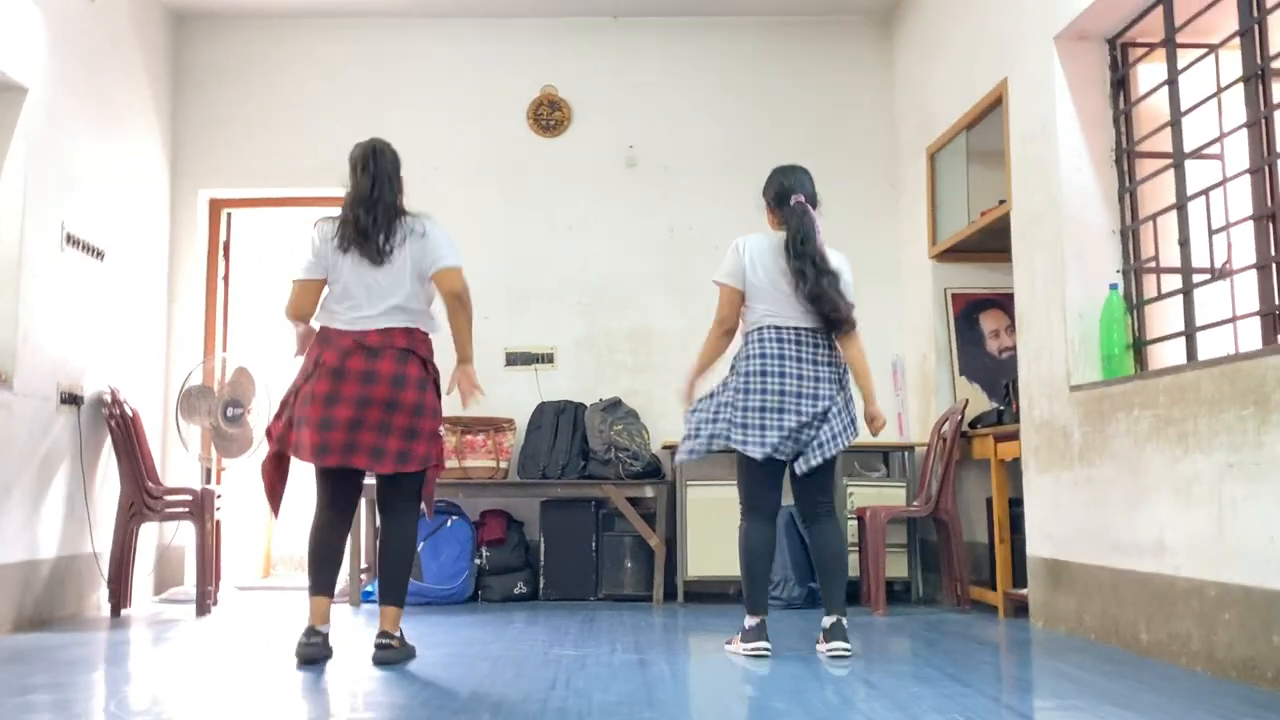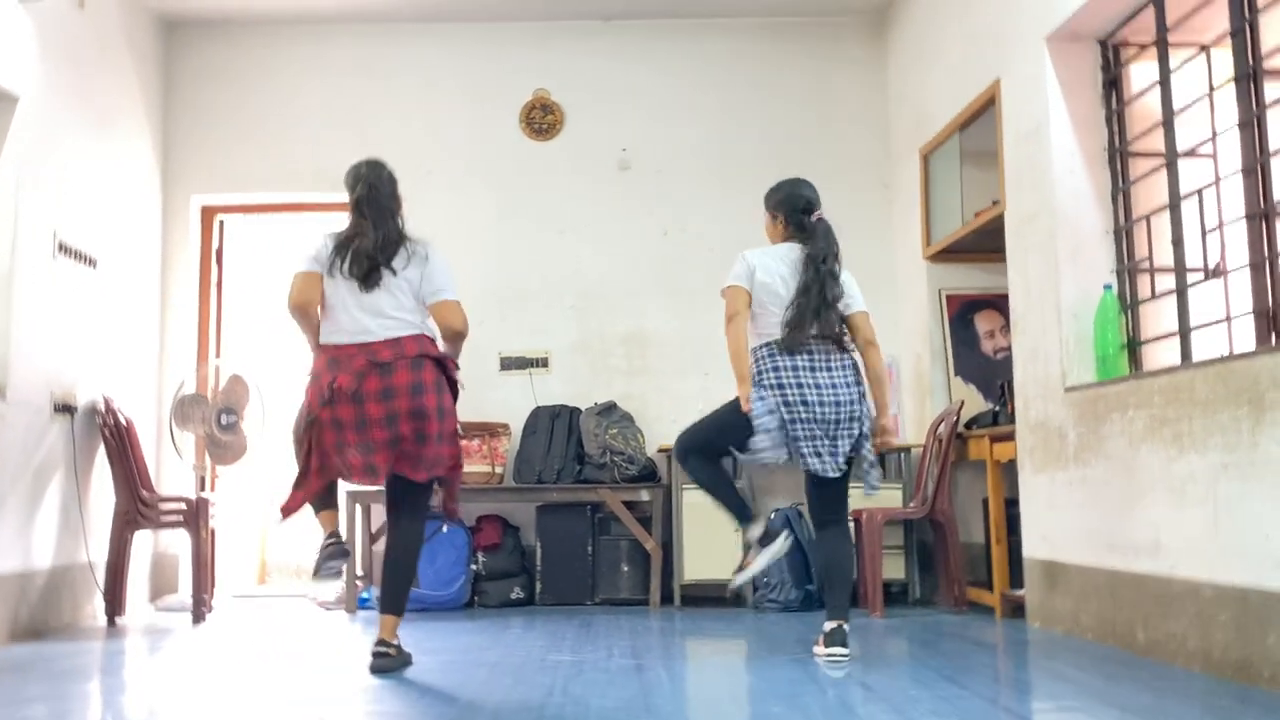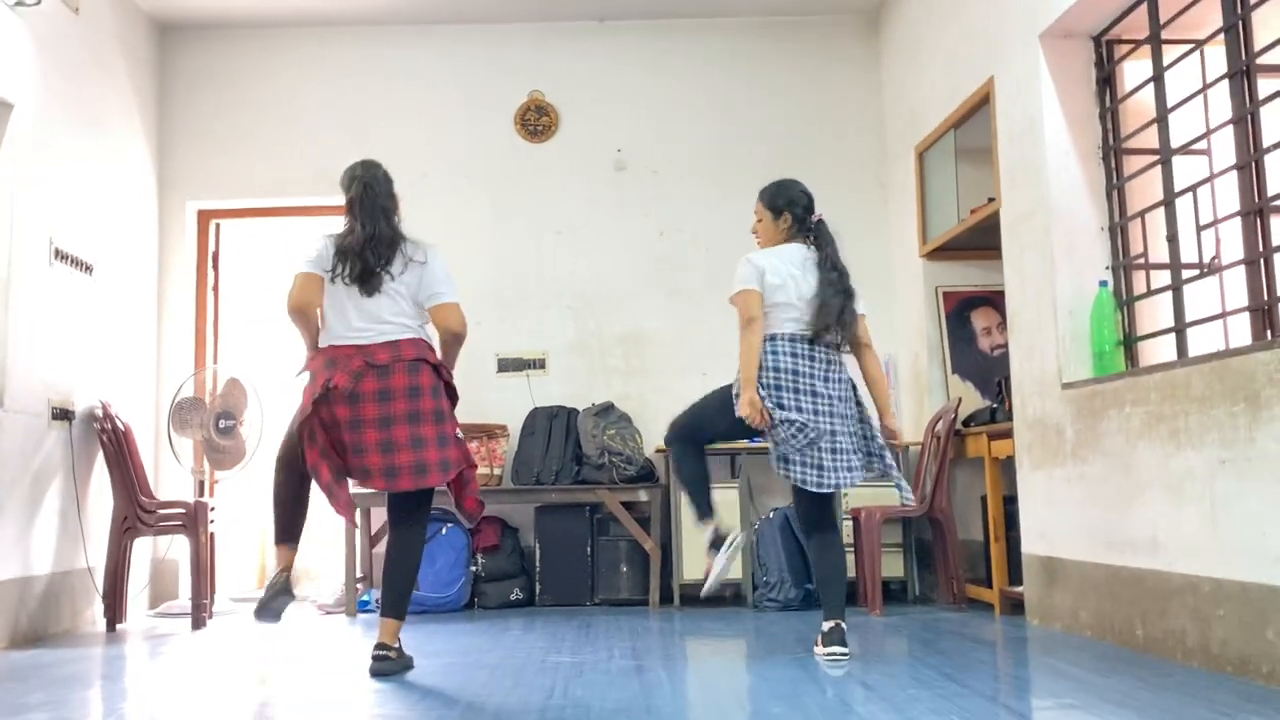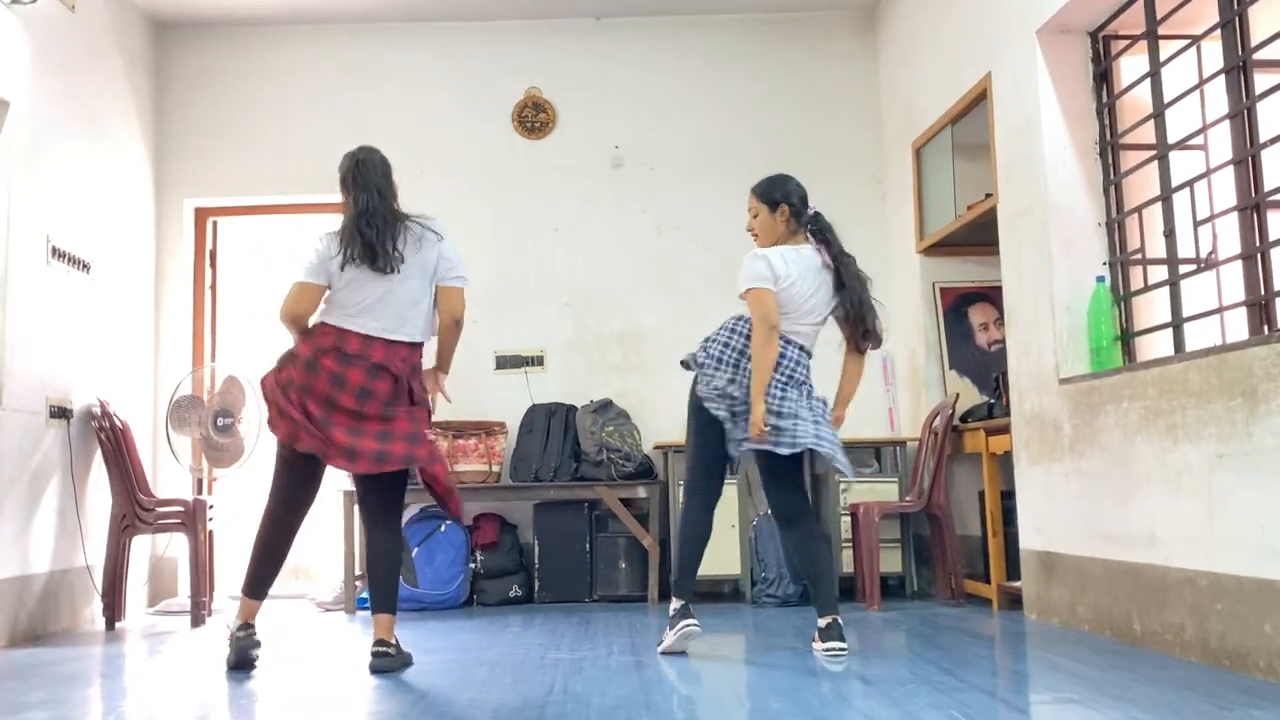
dt=0.2s
person 1, frame 1
left shoulder: (326, 234)
right shoulder: (423, 232)
left elbow: (299, 311)
right elbow: (455, 292)
left wrist: (304, 337)
right wrist: (464, 362)
left hip: (338, 372)
right hip: (403, 371)
left knee: (334, 506)
right knee: (399, 509)
left ankle: (316, 629)
right ankle: (389, 634)
person 1, frame 2
left shoulder: (328, 250)
right shoulder: (422, 256)
left elbow: (300, 303)
right elbow: (455, 325)
left wrist: (320, 343)
right wrist: (449, 358)
left hip: (345, 378)
right hip: (413, 379)
left knee: (317, 457)
right knee: (408, 513)
left ankle: (331, 536)
right ankle: (387, 640)
person 1, frame 3
left shoulder: (326, 253)
right shoulder: (421, 257)
left elbow: (300, 304)
right elbow: (454, 327)
left wrist: (317, 347)
right wrist: (444, 367)
left hip: (343, 382)
right hip: (409, 382)
left knee: (293, 460)
right knee: (408, 518)
left ankle: (282, 574)
right ankle: (388, 644)
person 1, frame 4
left shoulder: (334, 243)
right shoulder: (432, 240)
left elbow: (294, 312)
right elbow: (453, 314)
left wrist: (307, 347)
right wrist: (437, 371)
left hip: (322, 371)
right hip: (386, 384)
left knee: (285, 503)
right knee: (382, 516)
left ankle: (244, 627)
right ankle: (385, 641)
person 2, frame 1
left shoulder: (745, 249)
right shoulder: (830, 259)
left elbow: (725, 326)
right elbow: (847, 333)
left wrist: (696, 375)
right wrist: (870, 402)
left hip: (762, 379)
right hip: (821, 385)
left knee: (758, 510)
right knee: (820, 510)
left ankle: (756, 626)
right ankle: (835, 625)
person 2, frame 2
left shoulder: (753, 261)
right shoulder: (835, 271)
left elbow: (736, 320)
right elbow: (866, 342)
left wrist: (746, 390)
right wrist: (882, 411)
left hip: (778, 386)
right hip: (837, 391)
left knee: (691, 446)
right knee: (830, 517)
left ankle: (760, 532)
right ankle: (836, 628)
person 2, frame 3
left shoulder: (758, 263)
right shoulder: (833, 271)
left elbow: (752, 326)
right elbow: (864, 347)
left wrist: (747, 391)
right wrist: (887, 413)
left hip: (776, 382)
right hip: (828, 392)
left knee: (682, 435)
right knee: (819, 520)
left ankle: (714, 535)
right ankle: (834, 626)
person 2, frame 4
left shoulder: (764, 260)
right shoulder: (836, 269)
left elbow: (764, 330)
right elbow: (859, 343)
left wrist: (755, 400)
right wrist: (838, 412)
left hip: (727, 374)
right hip: (788, 390)
left knee: (701, 495)
right knee: (795, 510)
left ankle: (681, 609)
right ankle: (829, 622)
